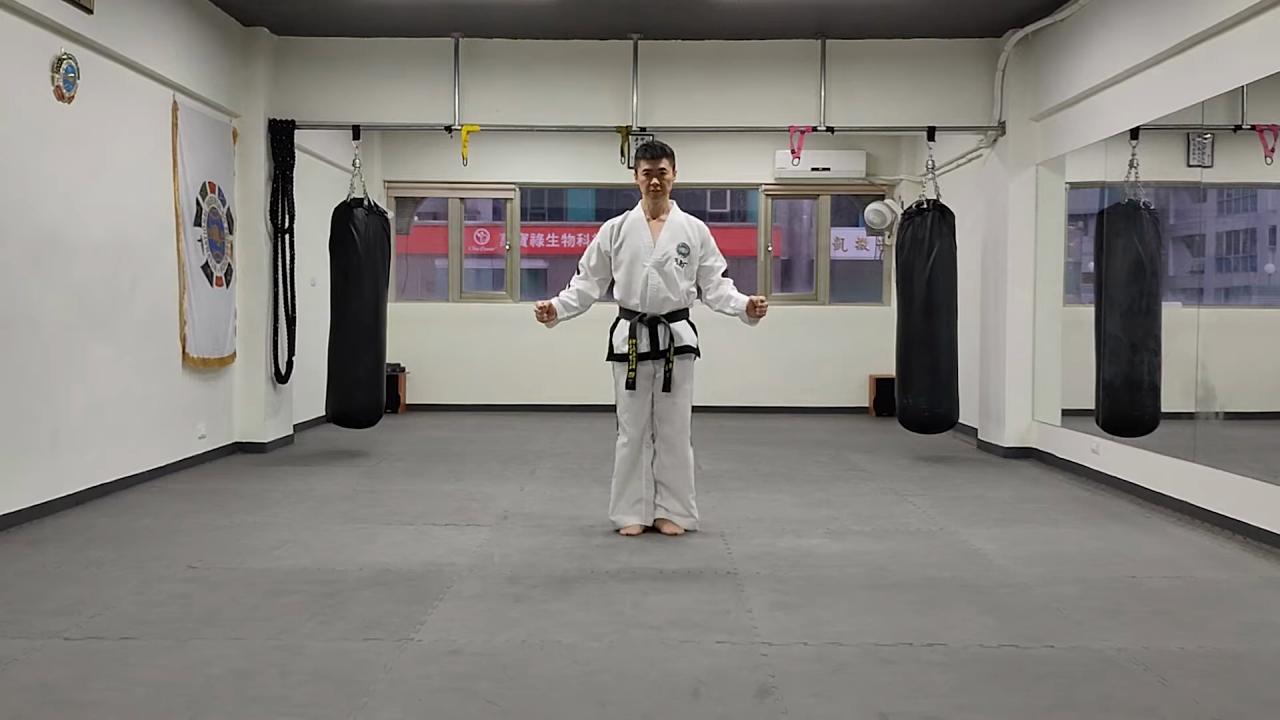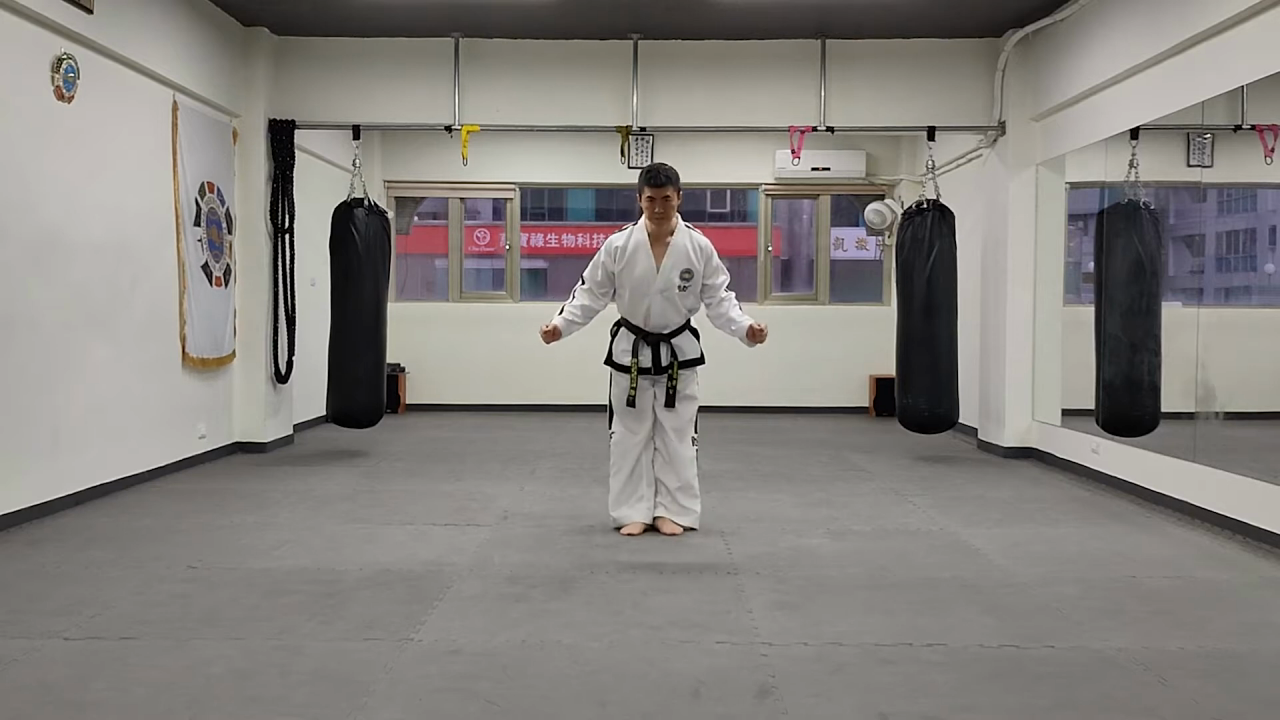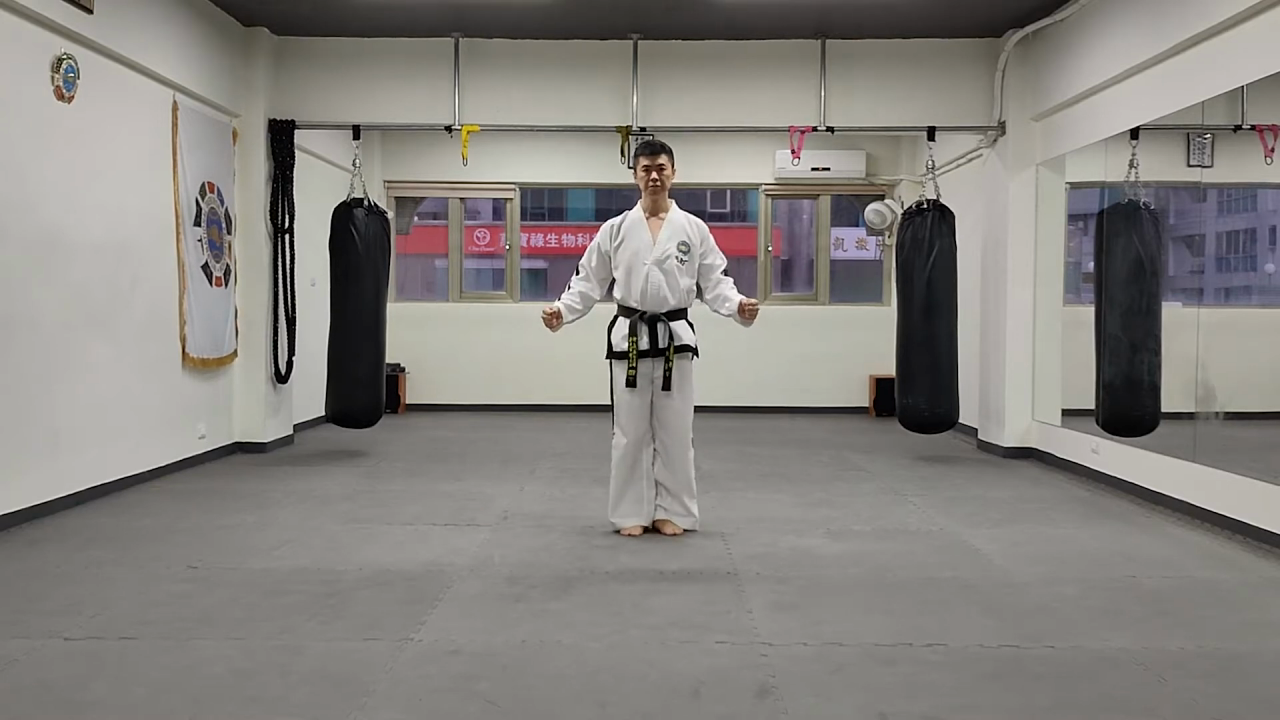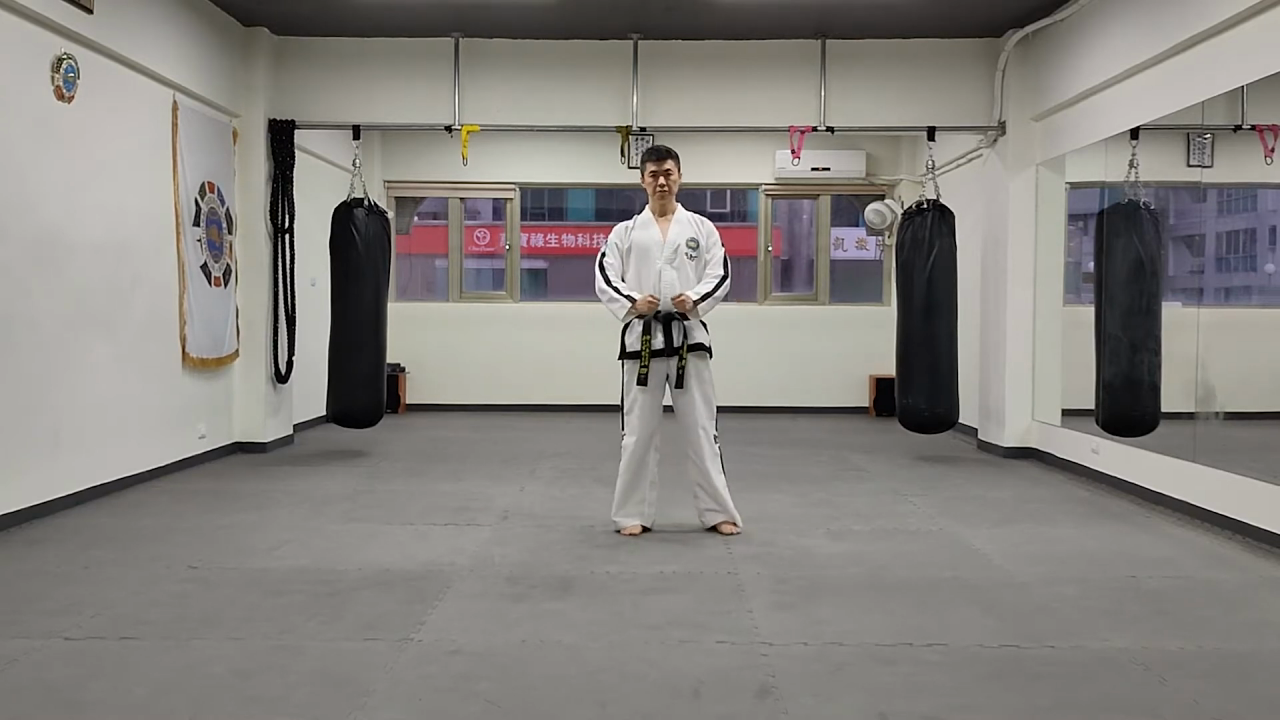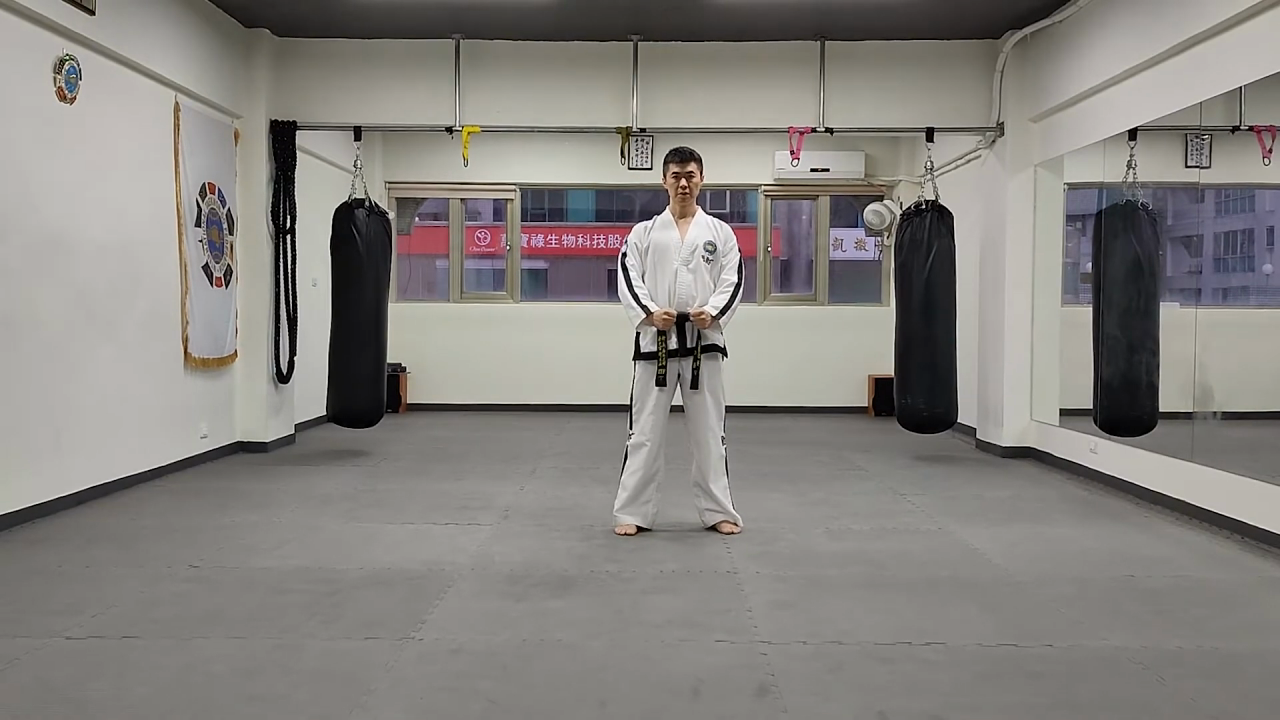
dt=1s
person 1, frame 1
left shoulder: (694, 230)
right shoulder: (615, 230)
left elbow: (714, 284)
right elbow: (588, 282)
left wrist: (745, 306)
right wrist: (556, 308)
left hip: (676, 338)
right hip: (630, 337)
left knee: (674, 431)
right knee: (632, 430)
left ankle: (671, 512)
right ankle: (633, 512)
person 1, frame 2
left shoulder: (699, 246)
right shoulder: (619, 245)
left elbow: (719, 298)
right elbow: (591, 293)
left wrist: (745, 327)
right wrist: (560, 324)
left hip: (679, 350)
right hip: (631, 349)
left knee: (677, 436)
right knee: (630, 434)
left ankle: (671, 511)
right ankle: (634, 512)
person 1, frame 3
left shoulder: (694, 228)
right shoulder: (615, 229)
left elbow: (714, 281)
right elbow: (589, 281)
left wrist: (738, 306)
right wrist: (562, 310)
left hip: (675, 336)
right hip: (629, 337)
left knee: (675, 431)
right knee: (630, 431)
left ankle: (672, 512)
right ankle: (633, 513)
person 1, frame 4
left shoulder: (701, 227)
right shoulder: (625, 232)
left elbow: (720, 275)
right elbow: (605, 280)
left wrist: (695, 300)
right wrist: (633, 302)
left hip: (688, 336)
right hip: (643, 337)
left knee: (702, 428)
right knee: (638, 431)
left ankle: (718, 511)
right ankle: (633, 513)
person 1, frame 5
left shoulder: (719, 232)
right shoulder: (644, 232)
left elbow: (732, 281)
right elbow: (628, 280)
left wrist: (713, 313)
right wrist: (650, 313)
left hip: (703, 339)
right hip: (655, 339)
left knee: (709, 430)
right knee: (645, 431)
left ankle: (718, 511)
right ankle: (633, 512)
